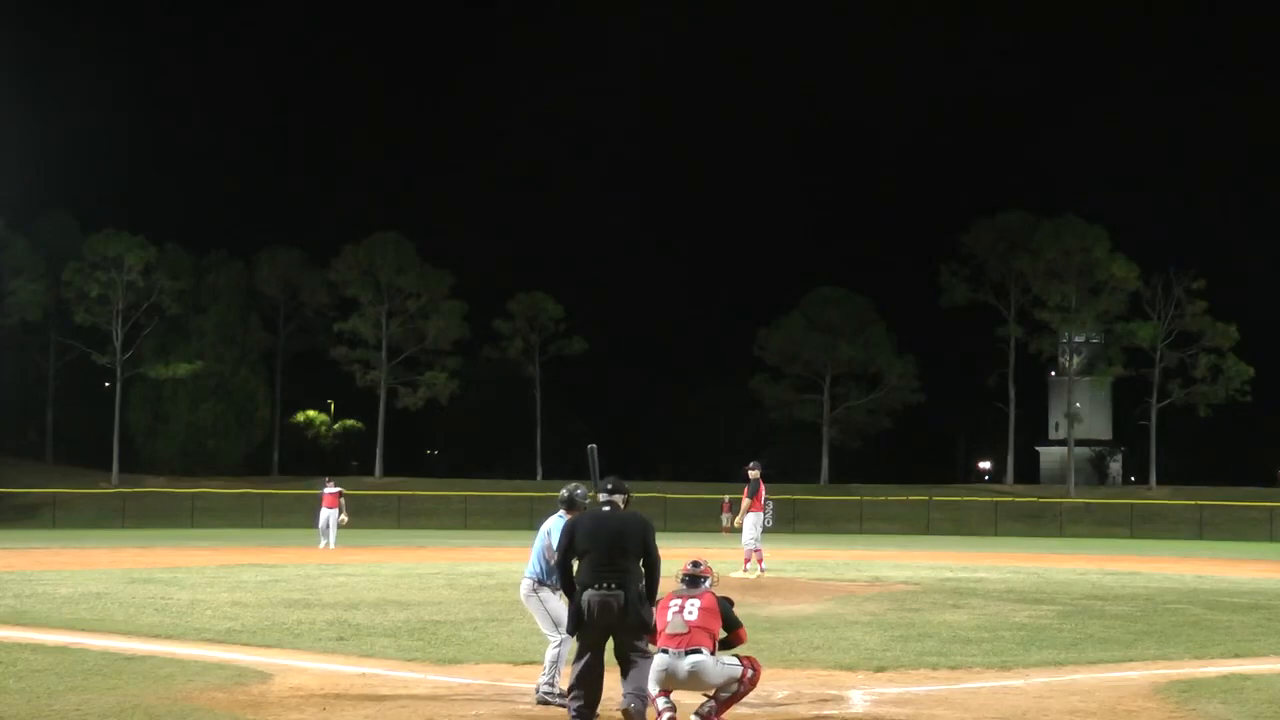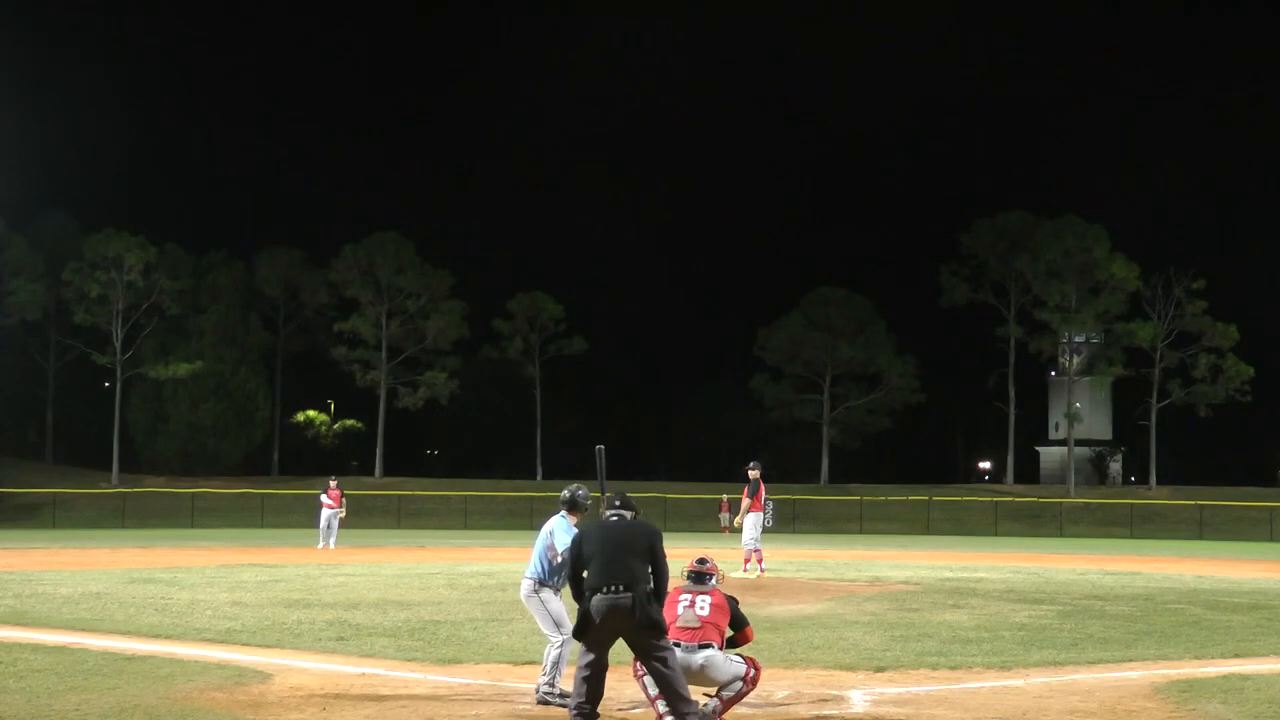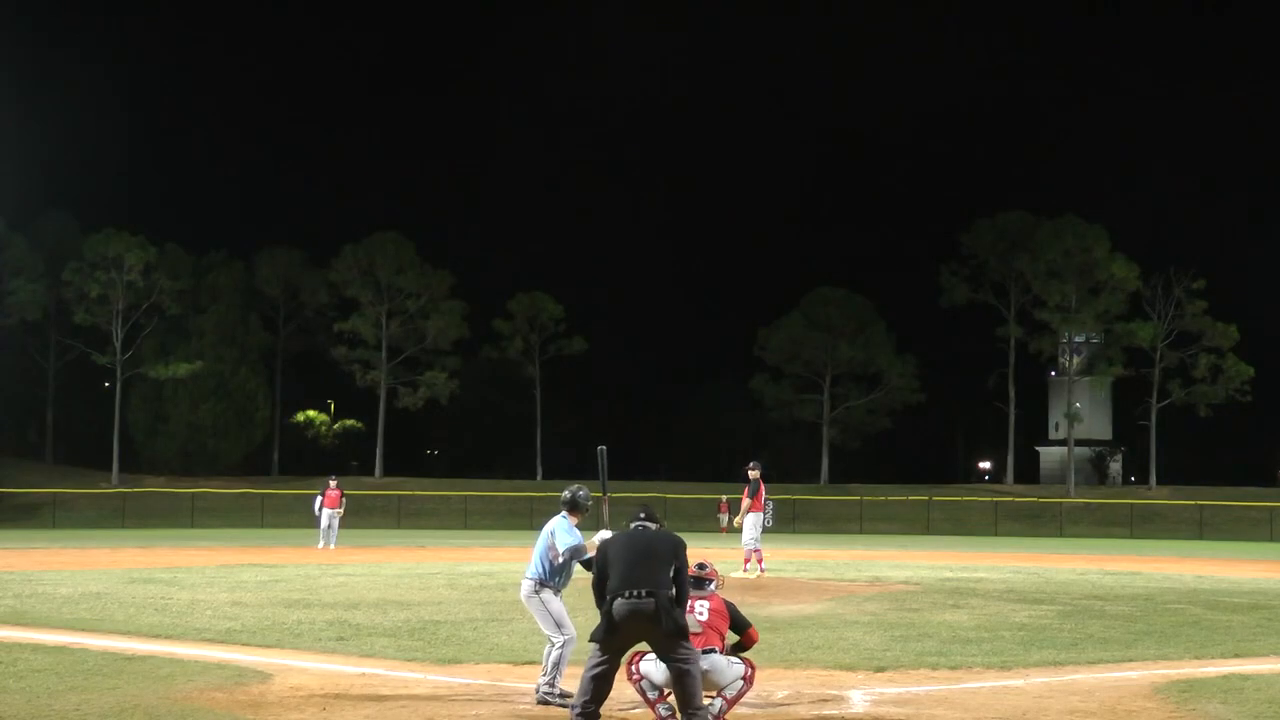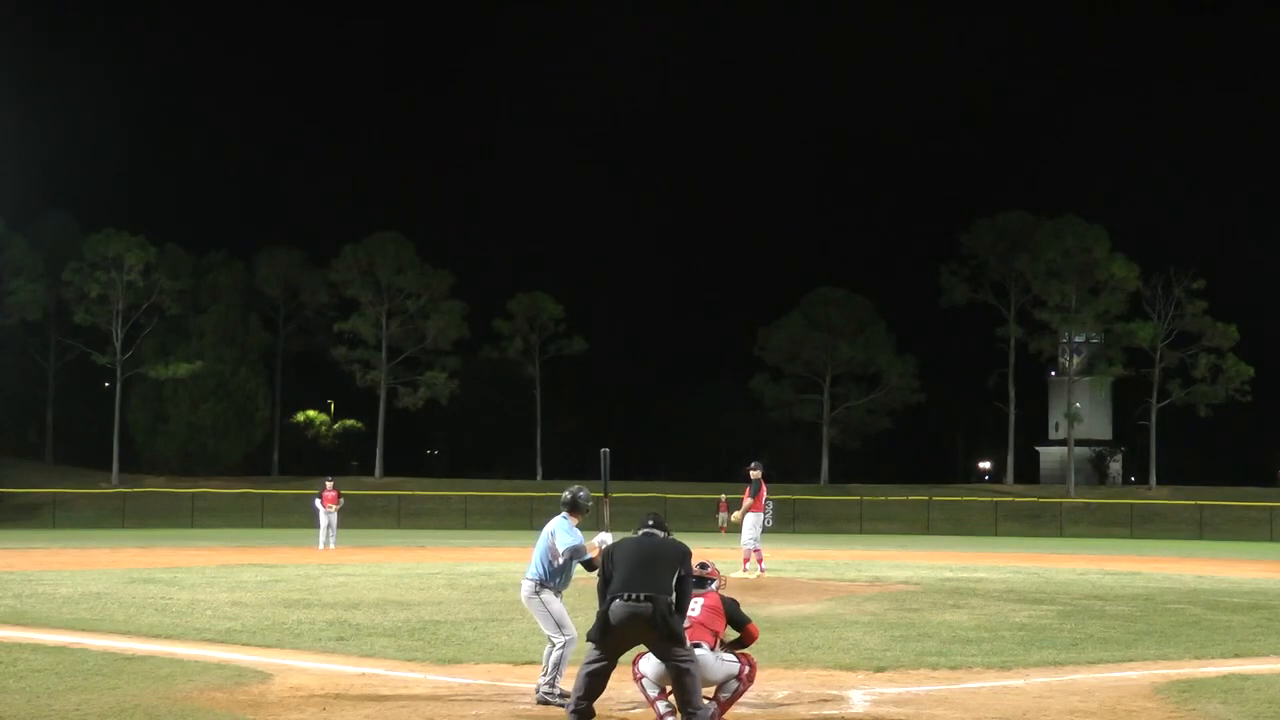
dt=0.3s
person 1, frame 1
right shoulder: (557, 523)
left hip: (548, 588)
right hip: (537, 587)
left knee: (562, 634)
right knee: (562, 635)
left ankle: (547, 684)
right ankle: (547, 691)
person 1, frame 2
left shoulder: (569, 528)
right shoulder: (560, 524)
right elbow: (569, 553)
left hip: (546, 588)
right hip: (537, 588)
left knee: (558, 636)
right knee: (563, 636)
left ankle: (546, 684)
right ankle: (547, 691)
person 1, frame 3
left shoulder: (571, 529)
right shoulder: (561, 524)
left elbow: (589, 565)
right elbow: (572, 553)
right wrist: (596, 540)
left hip: (547, 589)
right hip: (538, 589)
left knee: (559, 637)
right knee: (566, 636)
left ankle: (546, 685)
right ankle: (547, 692)
person 1, frame 4
left shoulder: (574, 531)
right shoulder: (561, 524)
left elbow: (590, 565)
right elbow: (572, 553)
left wrist: (604, 549)
right wrist: (596, 541)
left hip: (547, 590)
right hip: (538, 590)
left knee: (558, 637)
right knee: (567, 637)
left ankle: (546, 685)
right ankle: (548, 692)
person 2, frame 1
left shoulder: (576, 522)
right shoulder: (640, 522)
left elbow: (562, 563)
right elbow: (652, 565)
left wrist: (573, 596)
right wrist: (649, 601)
left hip: (590, 598)
right hip: (627, 599)
left knee: (586, 659)
right knee: (637, 656)
person 2, frame 2
left shoulder: (584, 535)
right shoulder: (648, 531)
left elbow: (573, 575)
right elbow: (661, 572)
left wrist: (585, 605)
right wrist: (657, 606)
left hip: (599, 603)
right hip: (637, 603)
left knee: (590, 662)
right knee: (662, 660)
person 2, frame 3
left shoulder: (609, 544)
right shoulder: (673, 541)
left elbow: (598, 584)
right elbow: (682, 583)
left wrist: (607, 614)
right wrist: (676, 616)
left hip: (620, 607)
right hip: (659, 608)
left knee: (600, 663)
right knee: (684, 661)
person 2, frame 4
left shoulder: (615, 548)
right shoulder: (679, 550)
left elbow: (603, 589)
right elbow: (684, 593)
left wrist: (608, 621)
right wrist: (676, 623)
left hip: (618, 610)
right hip: (657, 611)
left knee: (596, 662)
right knee: (684, 663)
